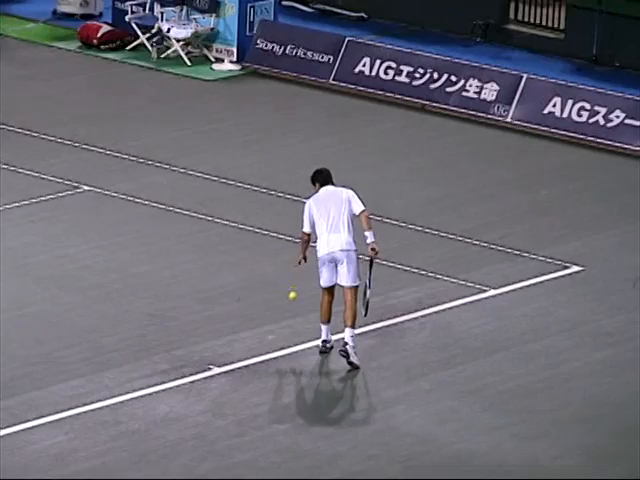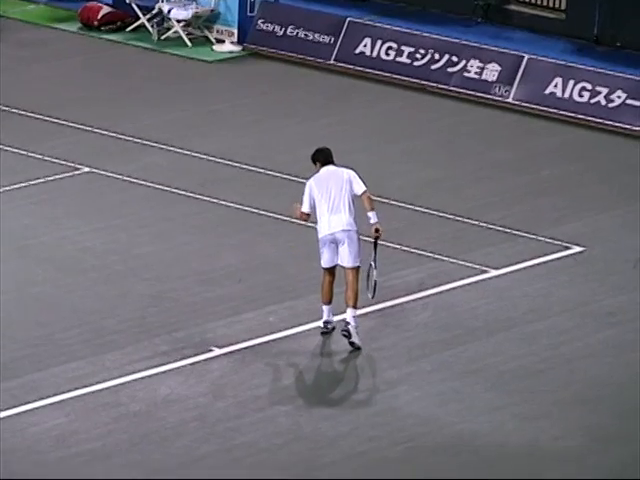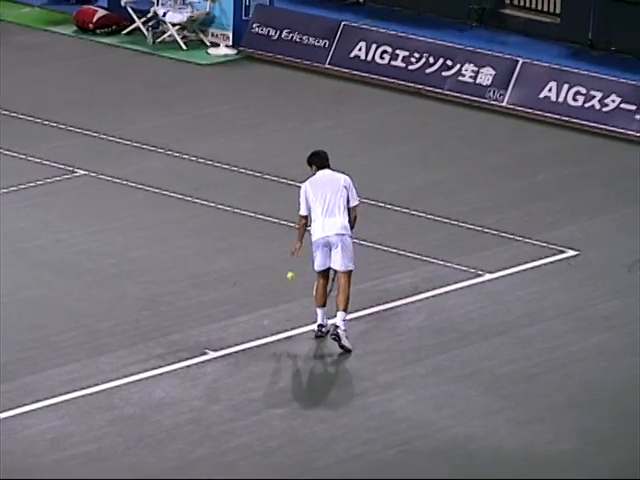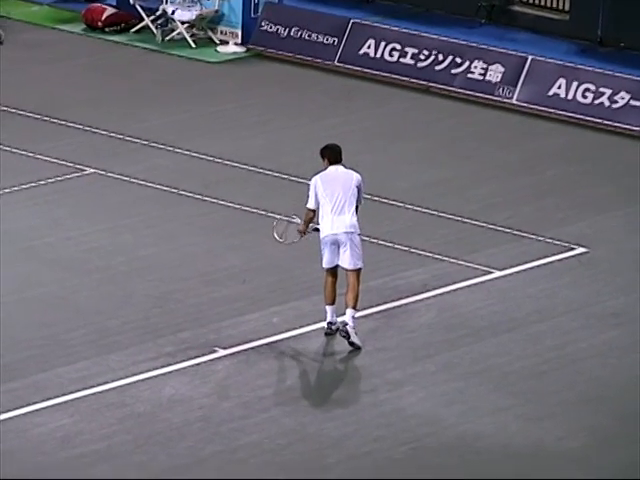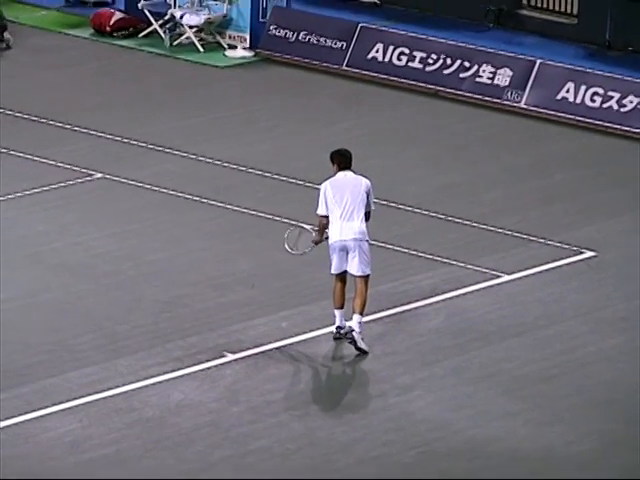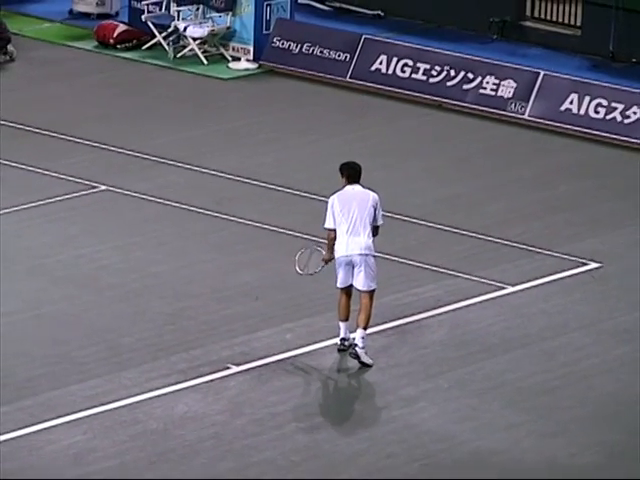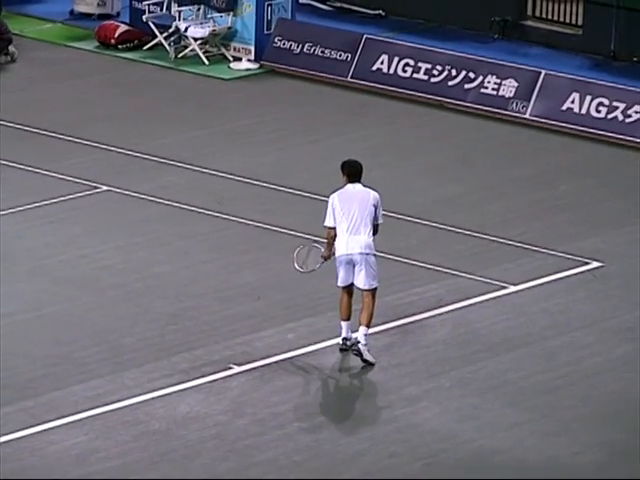
dt=0.4s
person 1, frame 1
left shoulder: (311, 202)
right shoulder: (346, 193)
left elbow: (306, 236)
right elbow: (364, 215)
left wrist: (302, 254)
right wrist: (371, 240)
left hip: (324, 251)
right hip: (346, 248)
left knee: (327, 293)
right knee: (350, 295)
left ankle: (325, 340)
right ankle: (348, 342)
person 1, frame 2
left shoulder: (312, 182)
right shoulder: (347, 173)
left elbow: (305, 216)
right elbow: (366, 196)
left wrist: (298, 211)
right wrist: (374, 221)
left hip: (325, 231)
right hip: (346, 228)
left knee: (328, 274)
right knee: (351, 276)
left ankle: (327, 321)
right ankle: (350, 323)
person 1, frame 3
left shoulder: (307, 185)
right shoulder: (344, 179)
left elbow: (303, 220)
right elbow: (354, 211)
left wrist: (298, 241)
right wrist: (350, 234)
left hip: (319, 235)
right hip: (340, 232)
left knee: (322, 277)
right knee: (343, 280)
left ankle: (321, 324)
right ankle: (339, 327)
person 1, frame 4
left shoulder: (317, 180)
right shoulder: (355, 177)
left elbow: (311, 212)
left wrist: (304, 226)
left hip: (327, 232)
right hip: (349, 230)
left knee: (330, 275)
right knee: (353, 277)
left ankle: (330, 321)
right ankle: (348, 323)
person 1, frame 5
left shoulder: (327, 185)
right shoulder: (364, 183)
left elbow: (323, 220)
left wrist: (319, 236)
left hip: (336, 238)
right hip: (358, 236)
left knee: (339, 280)
right knee: (361, 283)
left ankle: (339, 326)
right ankle: (355, 329)
person 1, frame 6
left shoulder: (335, 199)
right shoulder: (372, 197)
left elbow: (331, 233)
right elbow: (375, 230)
left wrist: (329, 253)
left hip: (342, 252)
right hip: (364, 251)
left knee: (344, 293)
right knee: (366, 297)
left ankle: (343, 338)
right ankle: (358, 344)
person 1, frame 7
left shoulder: (335, 197)
right shoulder: (373, 196)
left elbow: (331, 232)
left wrist: (328, 250)
left hip: (343, 250)
right hip: (364, 250)
left knee: (346, 292)
right knee: (368, 296)
left ankle: (345, 337)
right ankle: (361, 342)
